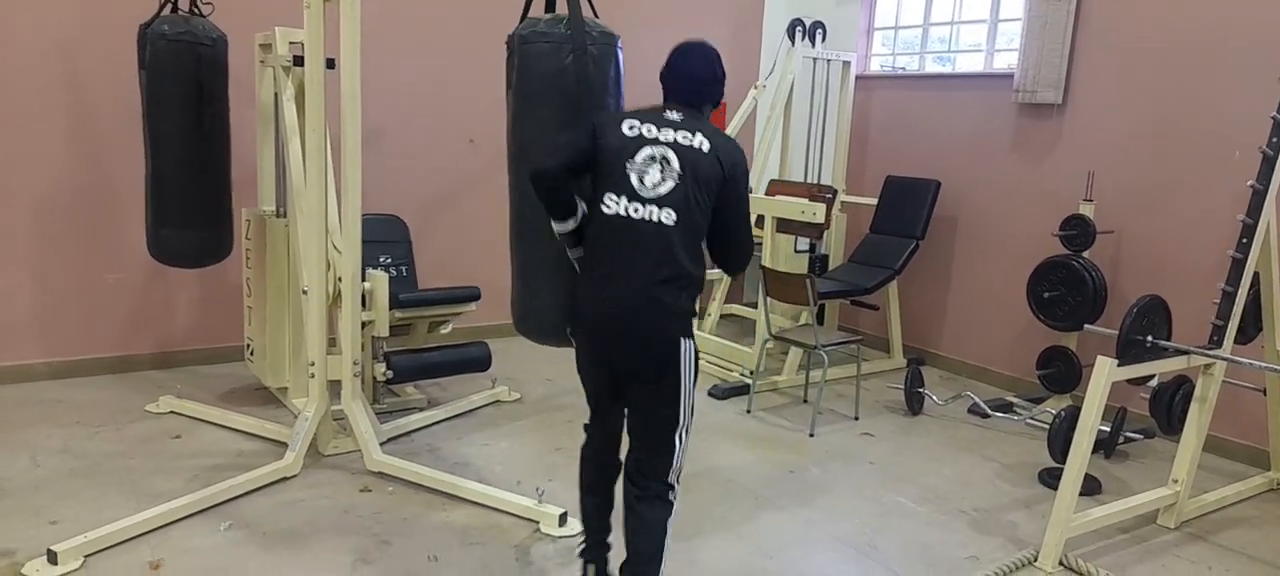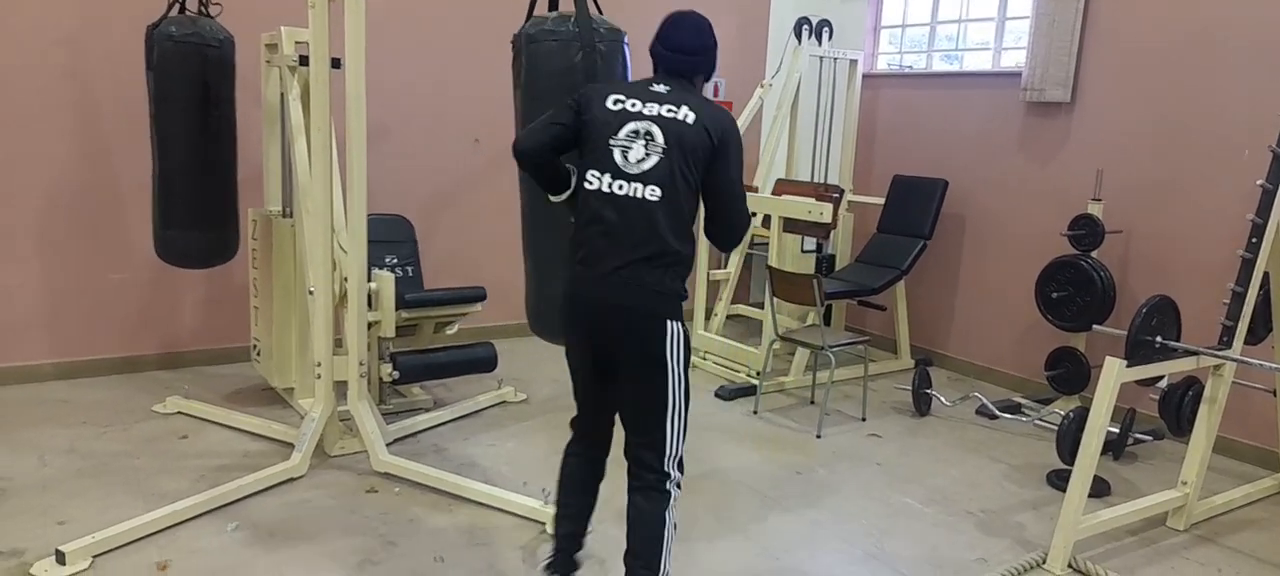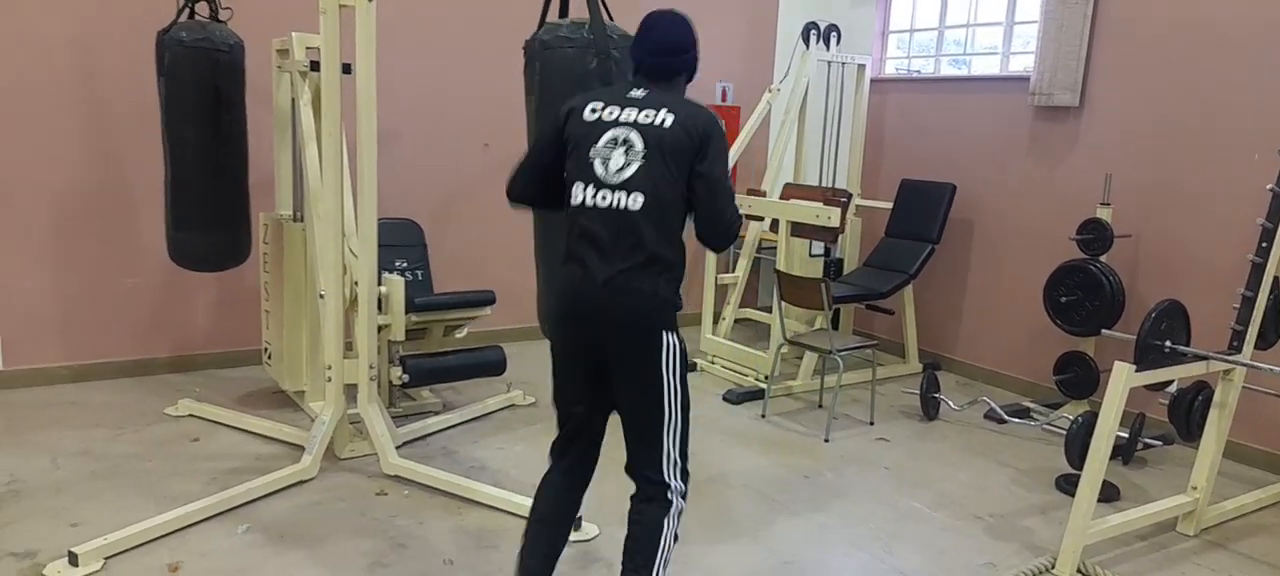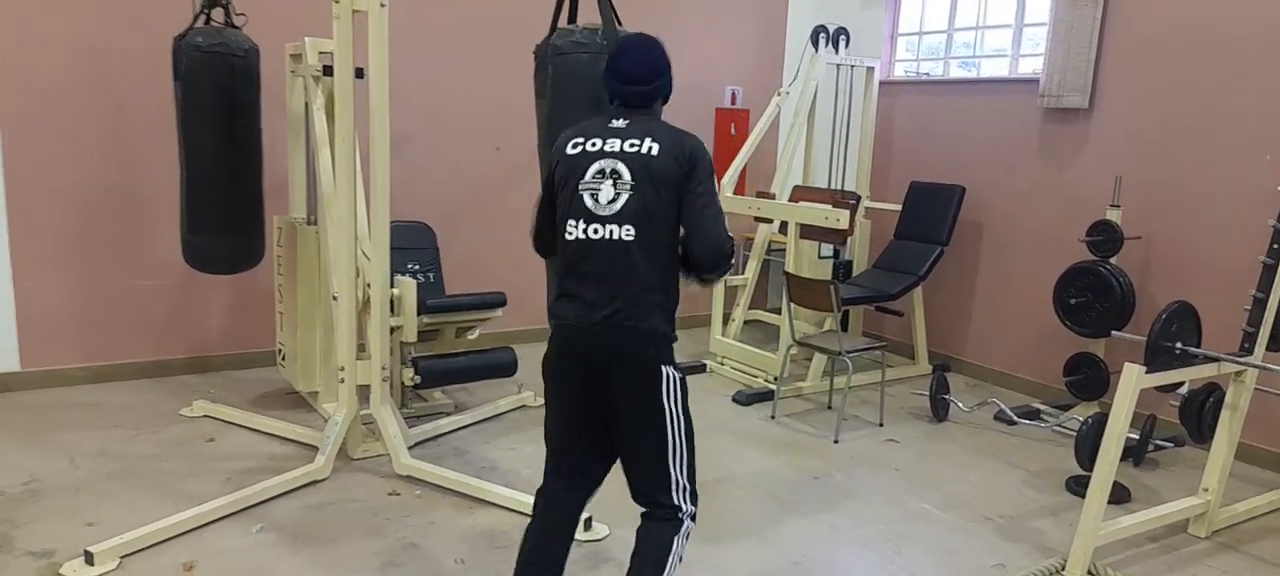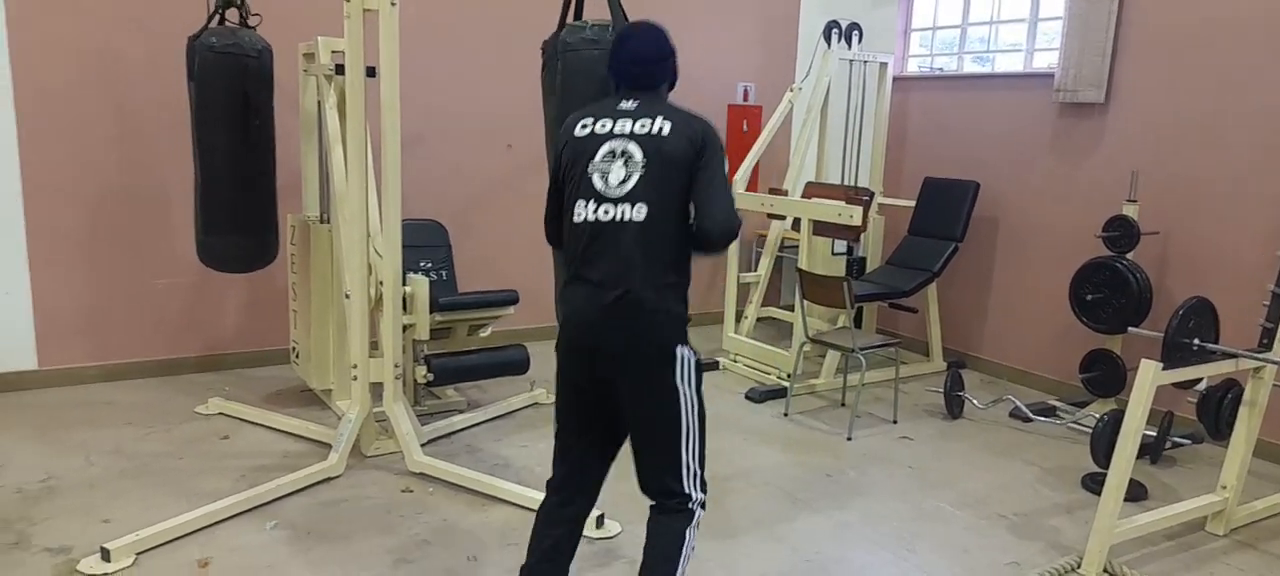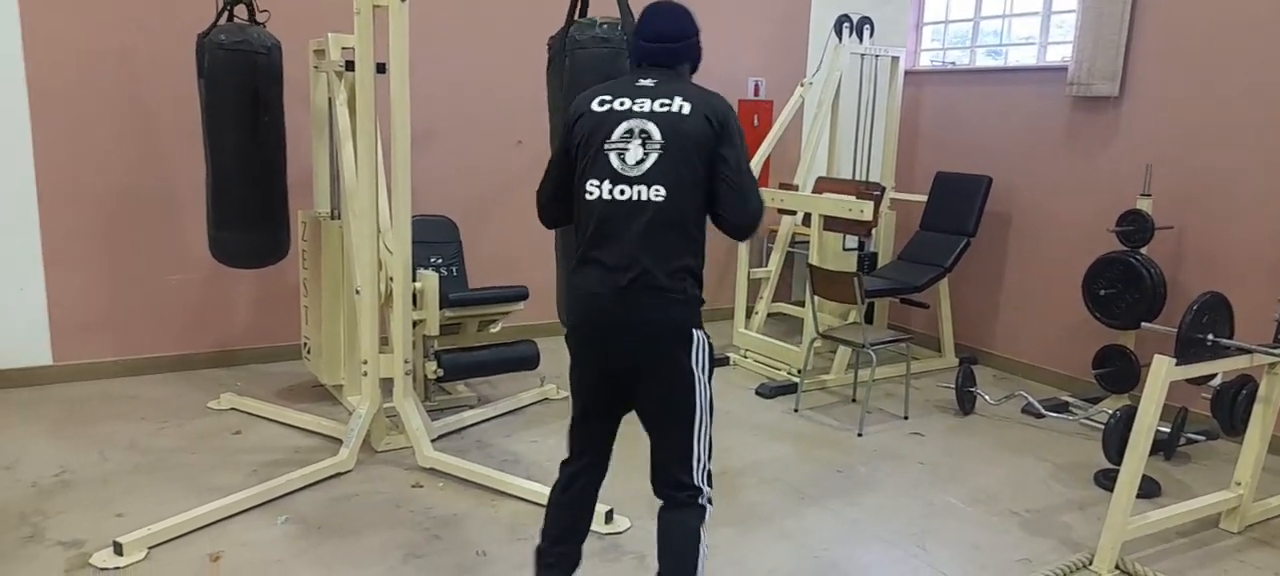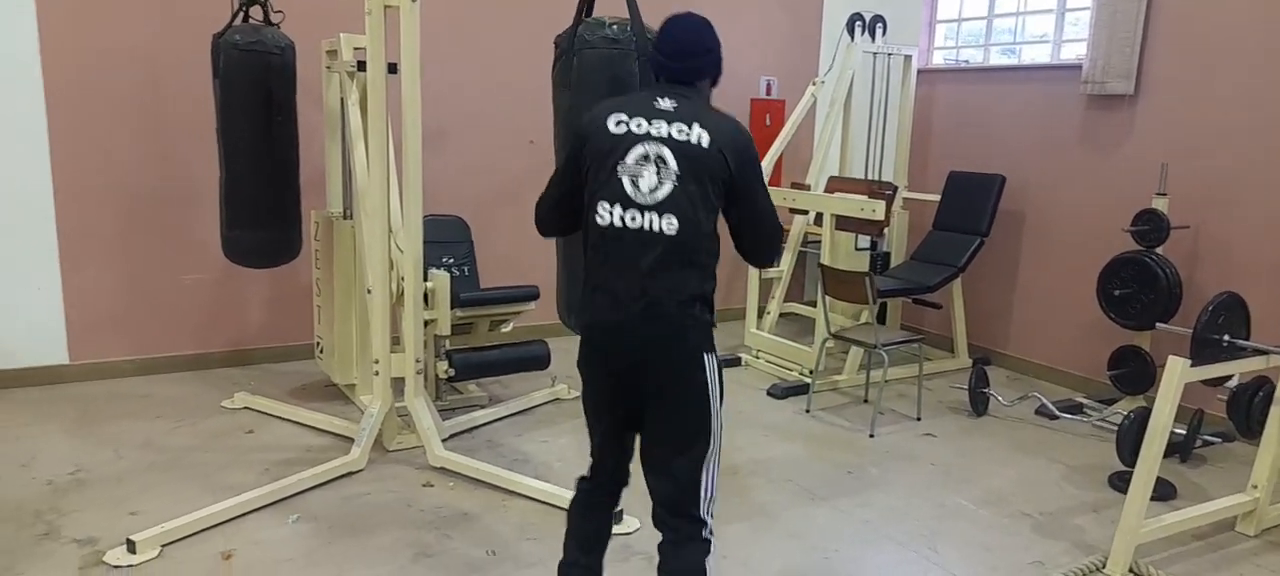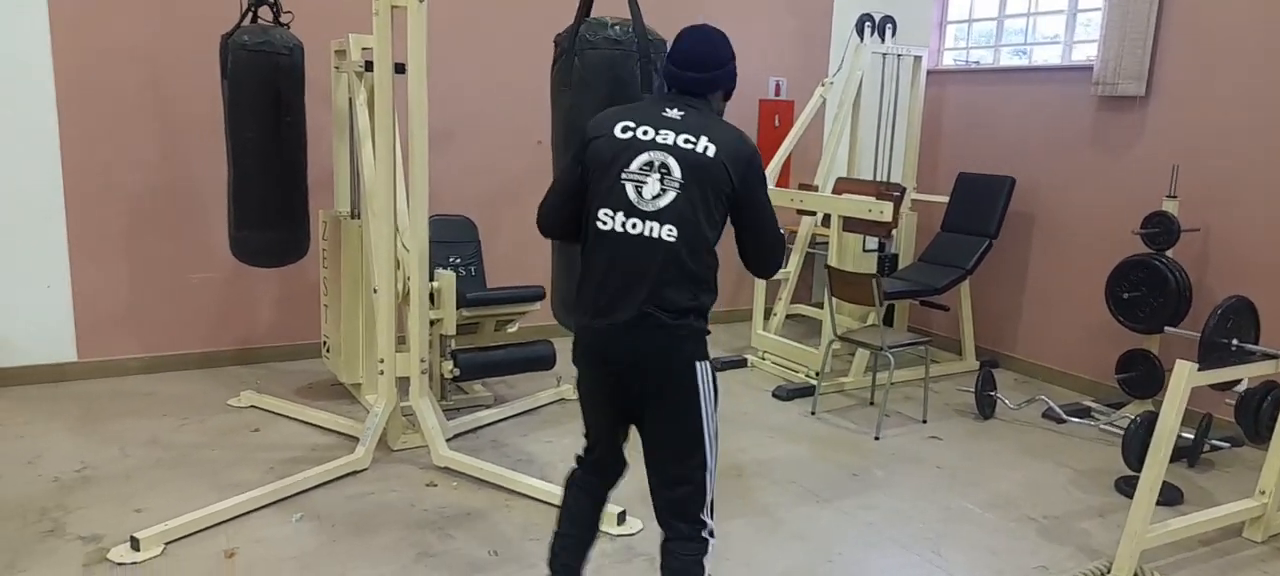
dt=0.1s
person 1, frame 1
left shoulder: (612, 124)
right shoulder: (723, 151)
left elbow: (544, 172)
right elbow: (735, 257)
left wrist: (572, 225)
left hip: (594, 311)
right hip: (662, 322)
left knee: (601, 434)
right knee: (655, 473)
person 1, frame 2
left shoulder: (597, 99)
right shoulder: (715, 124)
left elbow: (529, 147)
right elbow: (728, 232)
left hip: (586, 297)
right hip: (652, 305)
left knee: (589, 429)
right knee: (653, 465)
person 1, frame 3
left shoulder: (580, 112)
right shoulder: (697, 124)
left elbow: (521, 189)
right elbow: (719, 231)
left hip: (574, 312)
right hip: (645, 318)
left knee: (571, 453)
right knee: (660, 481)
person 1, frame 4
left shoulder: (568, 147)
right shoulder: (683, 150)
left elbow: (545, 244)
right elbow: (712, 254)
right wrist: (683, 260)
left hip: (570, 341)
right hip: (640, 345)
left knee: (564, 482)
right knee: (669, 502)
person 1, frame 5
left shoulder: (575, 130)
right shoulder: (692, 131)
right elbow: (716, 231)
right wrist: (676, 224)
left hip: (580, 326)
right hip: (653, 331)
left knee: (570, 476)
right knee: (675, 493)
person 1, frame 6
left shoulder: (587, 106)
right shoulder: (711, 112)
left elbow: (550, 209)
right elbow: (741, 217)
left hip: (591, 310)
right hip: (667, 315)
left knee: (582, 462)
right knee: (683, 486)
person 1, frame 7
left shoulder: (598, 121)
right shoulder: (728, 137)
left elbow: (550, 219)
right elbow: (763, 251)
left hip: (603, 334)
right hip: (679, 342)
left knee: (604, 475)
right knee: (684, 511)
person 1, frame 8
left shoulder: (605, 127)
right shoulder: (734, 148)
left elbow: (553, 223)
right elbow: (766, 261)
left hip: (597, 337)
right hip: (673, 347)
left knee: (597, 464)
right knee: (685, 512)
